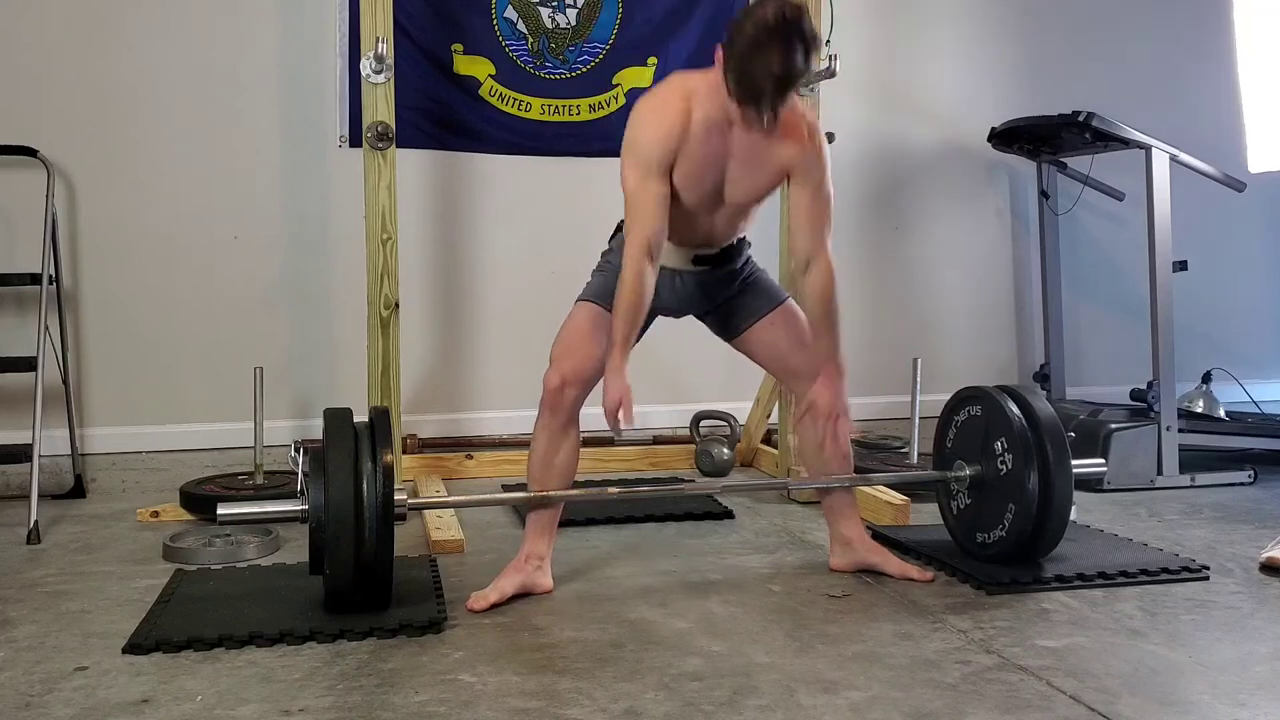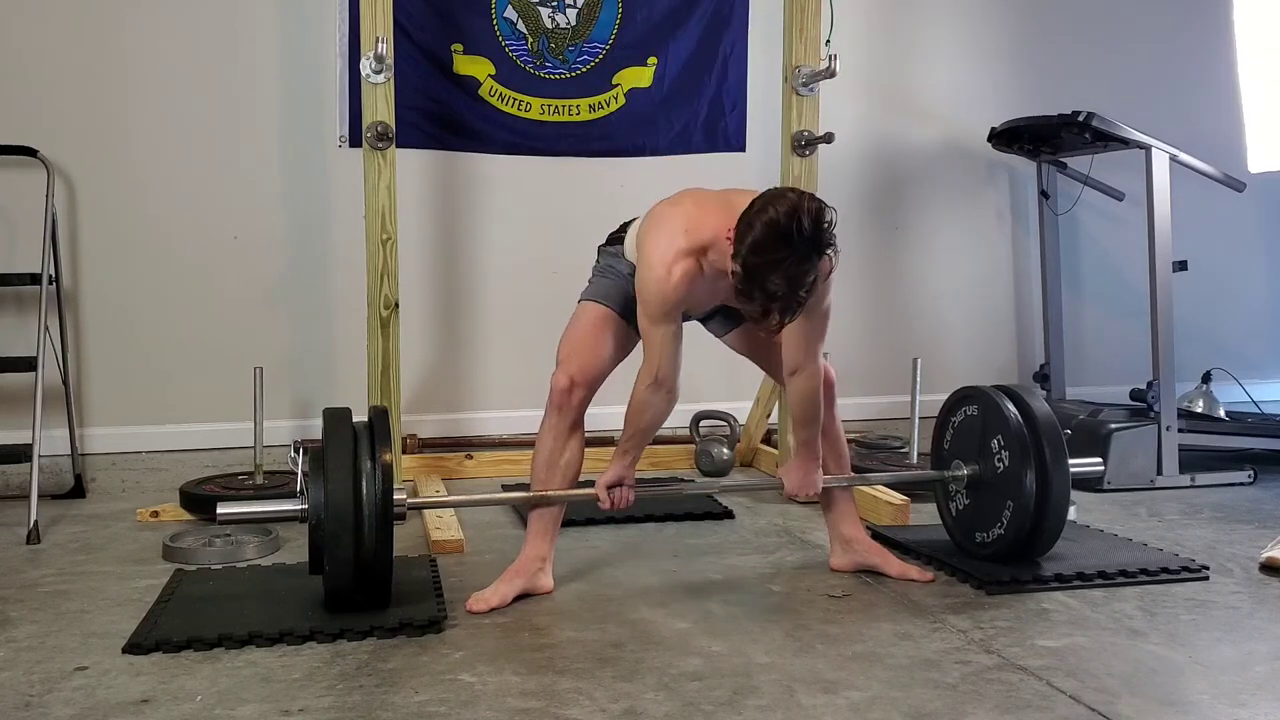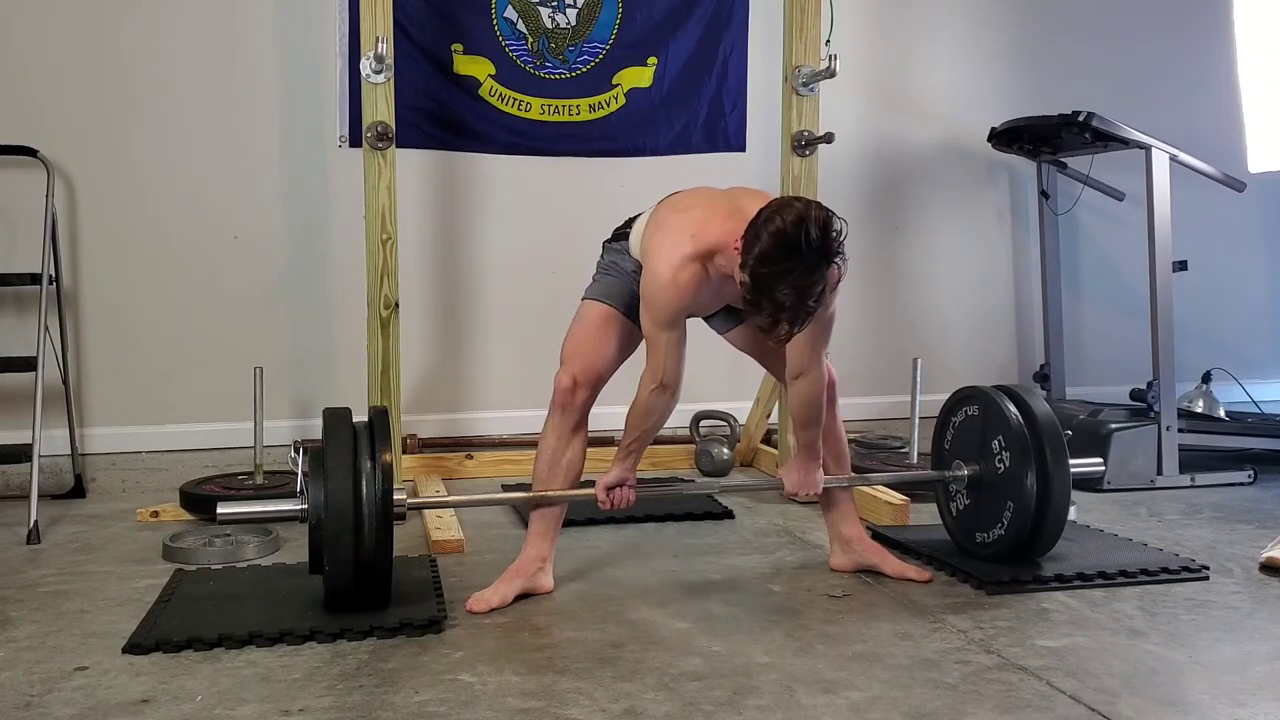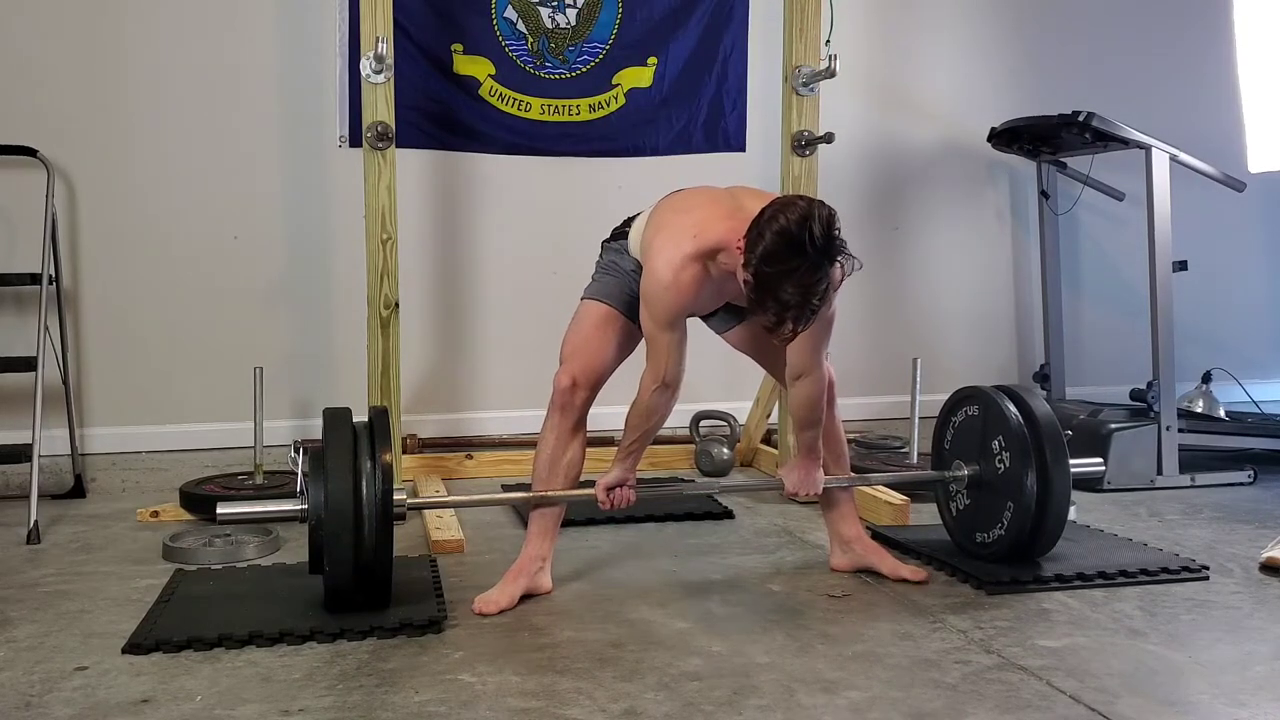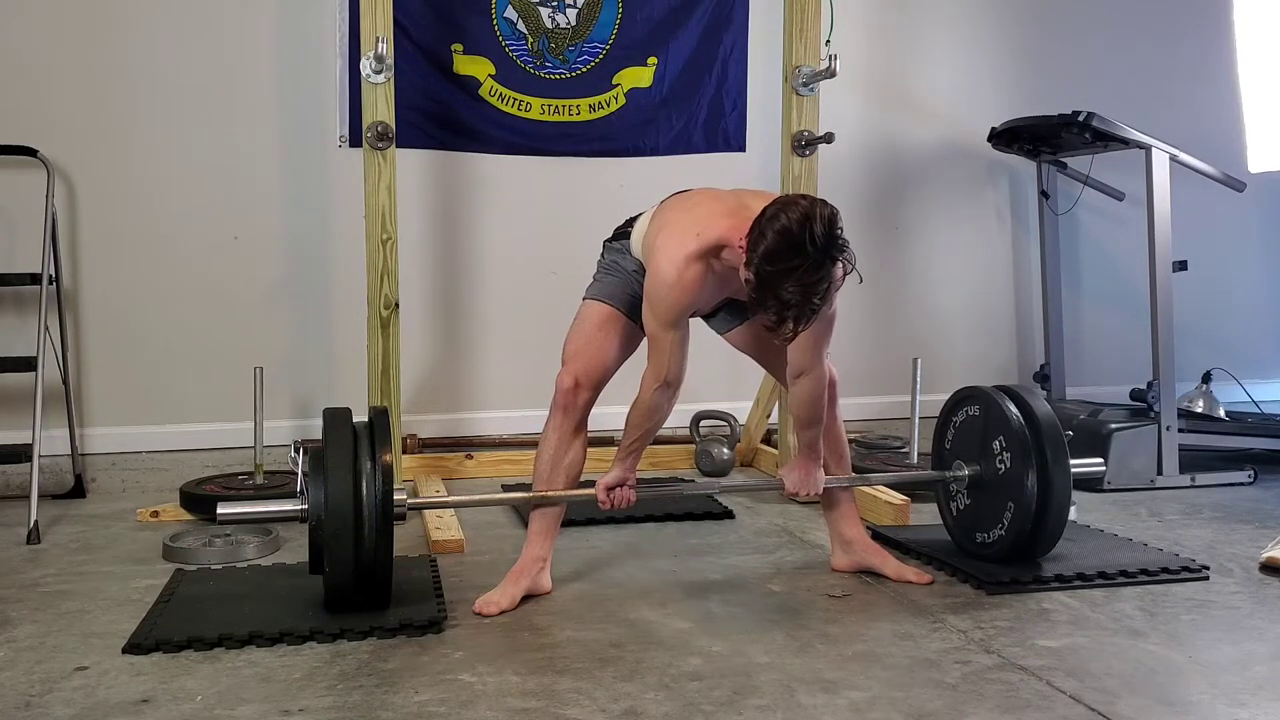
dt=0.7s
person 1, frame 1
left shoulder: (802, 139)
right shoulder: (665, 114)
left elbow: (813, 260)
right elbow: (643, 253)
left wrist: (826, 374)
right wrist: (617, 362)
left hip: (726, 269)
right hip: (641, 257)
left knee: (821, 376)
right knee: (564, 386)
left ankle: (849, 539)
right ankle: (533, 559)
person 1, frame 2
left shoulder: (809, 262)
right shoulder: (669, 260)
left elbow: (802, 369)
right elbow: (660, 384)
left wrist: (806, 458)
right wrist: (623, 463)
left hip: (716, 292)
right hip: (632, 269)
left knee: (822, 382)
right knee: (569, 386)
left ankle: (849, 541)
right ankle: (534, 561)
person 1, frame 3
left shoulder: (815, 267)
right shoulder: (675, 266)
left elbow: (804, 374)
right elbow: (662, 385)
left wrist: (808, 459)
left hip: (729, 276)
right hip: (636, 262)
left knee: (822, 381)
right knee: (574, 385)
left ankle: (849, 541)
right ankle: (535, 562)
person 1, frame 4
left shoulder: (816, 265)
right shoulder: (674, 266)
left elbow: (805, 374)
right elbow: (663, 383)
left wrist: (808, 459)
left hip: (727, 274)
right hip: (634, 262)
left knee: (821, 382)
right knee: (573, 385)
left ankle: (848, 541)
right ankle: (533, 562)
person 1, frame 5
left shoulder: (819, 263)
right shoulder: (678, 264)
left elbow: (806, 373)
right elbow: (664, 382)
left wrist: (808, 458)
left hip: (727, 278)
right hip: (636, 262)
left knee: (824, 381)
right knee: (575, 385)
left ankle: (849, 541)
right ankle: (534, 563)
